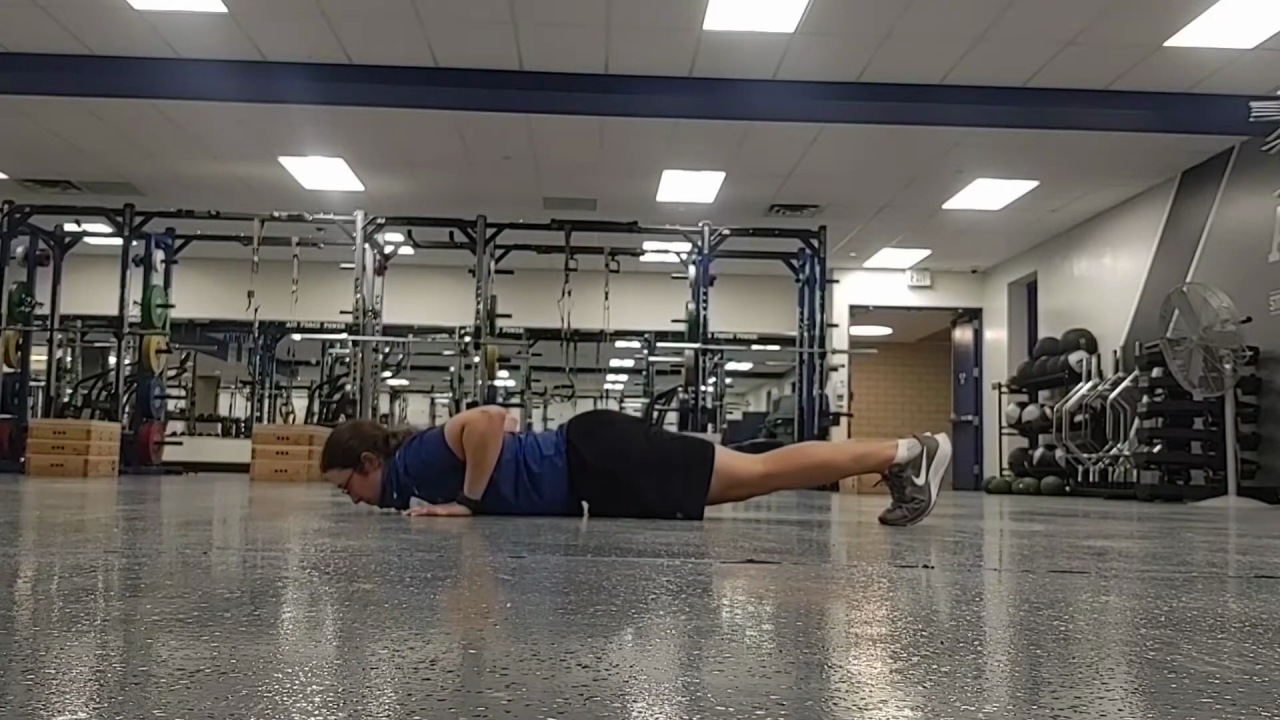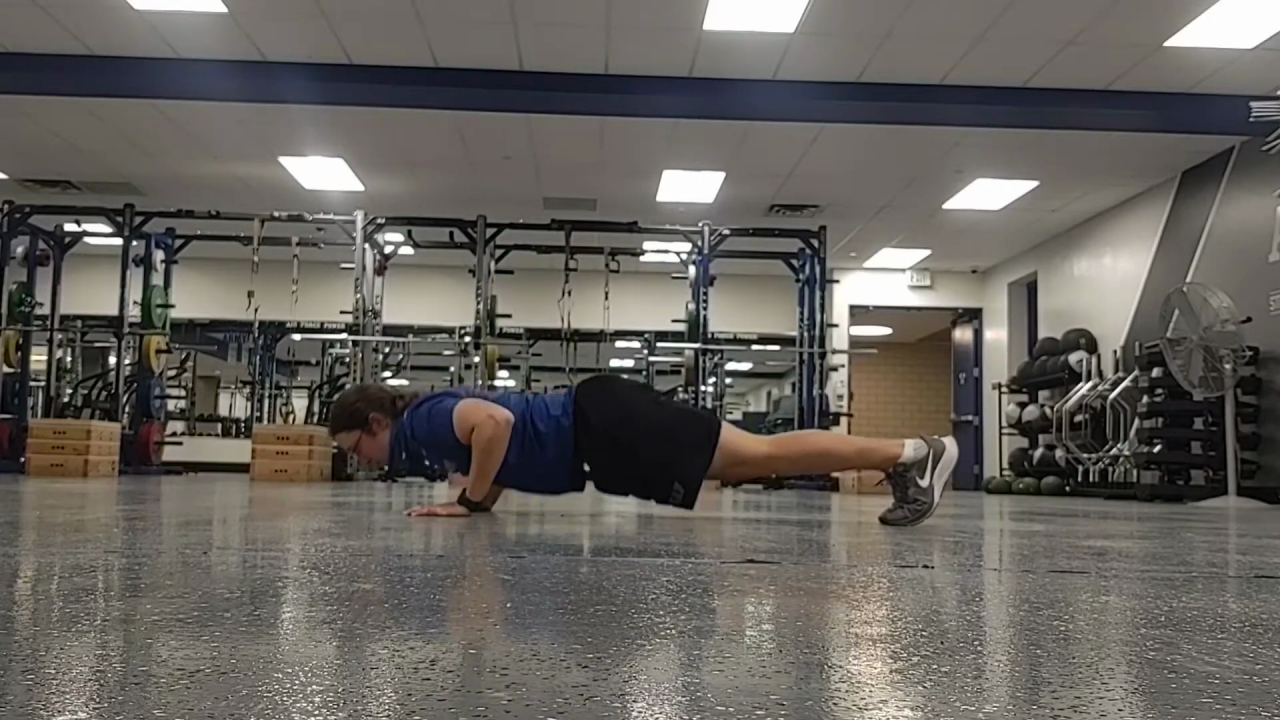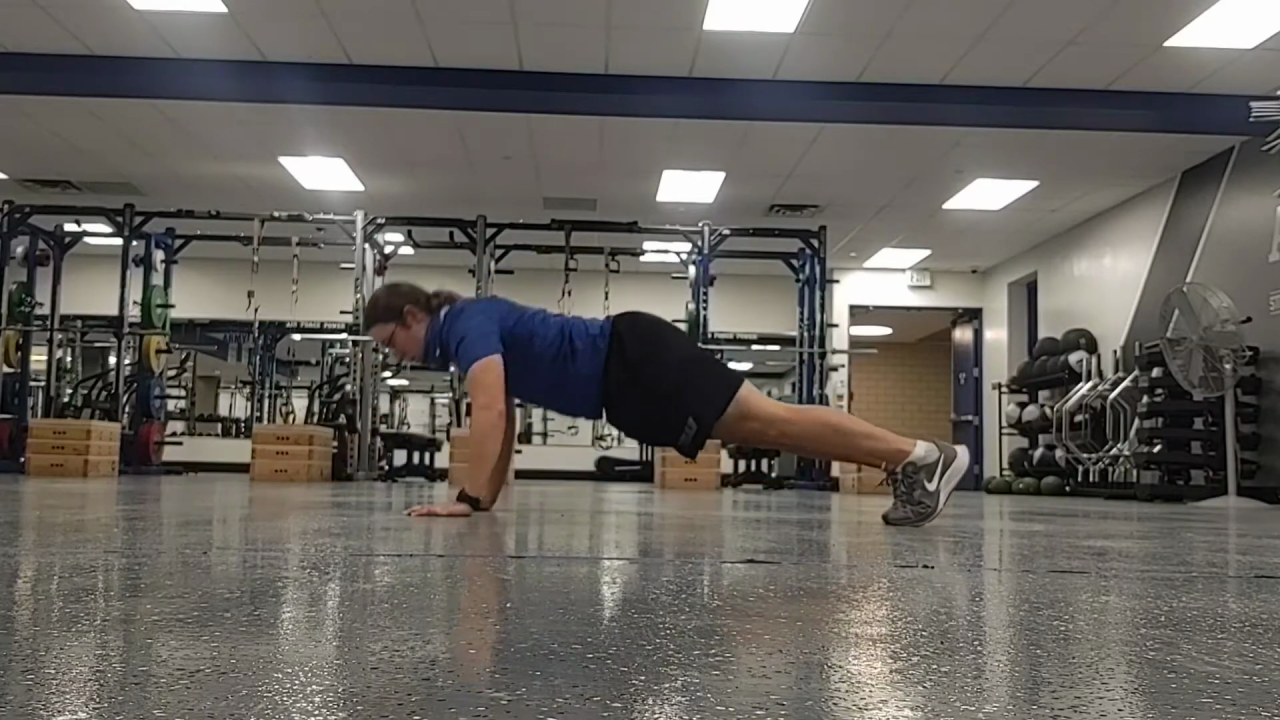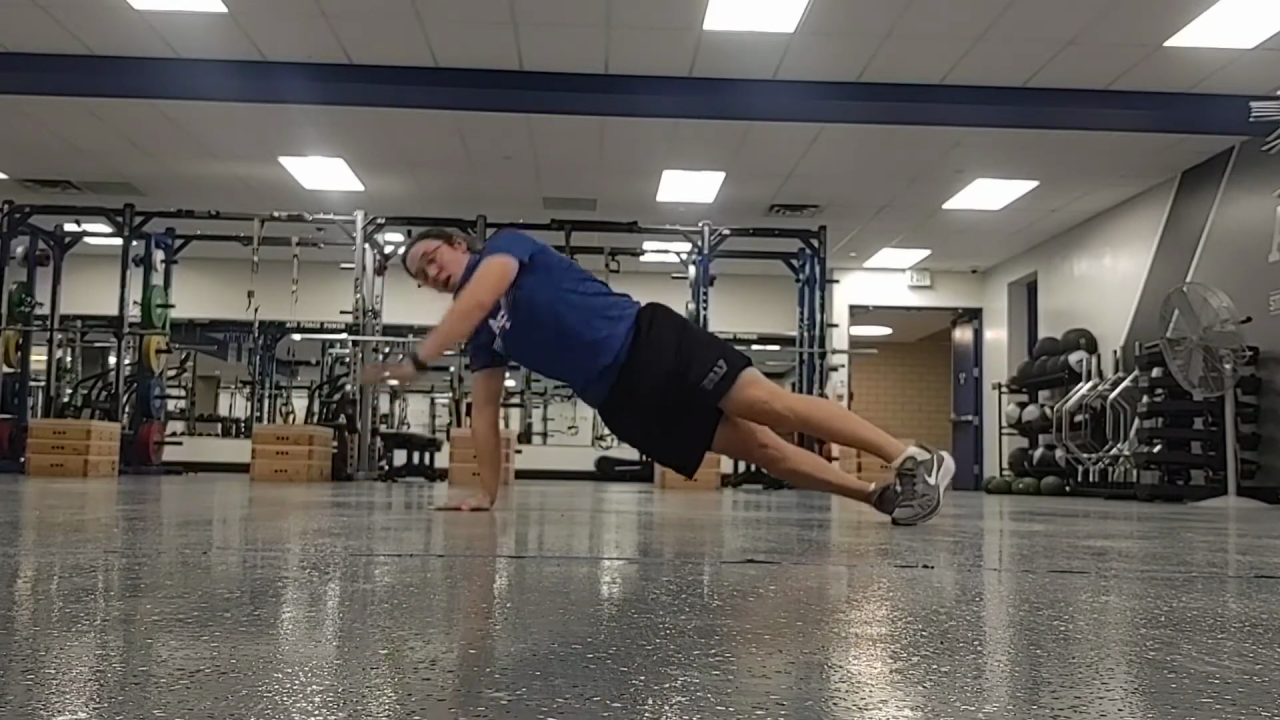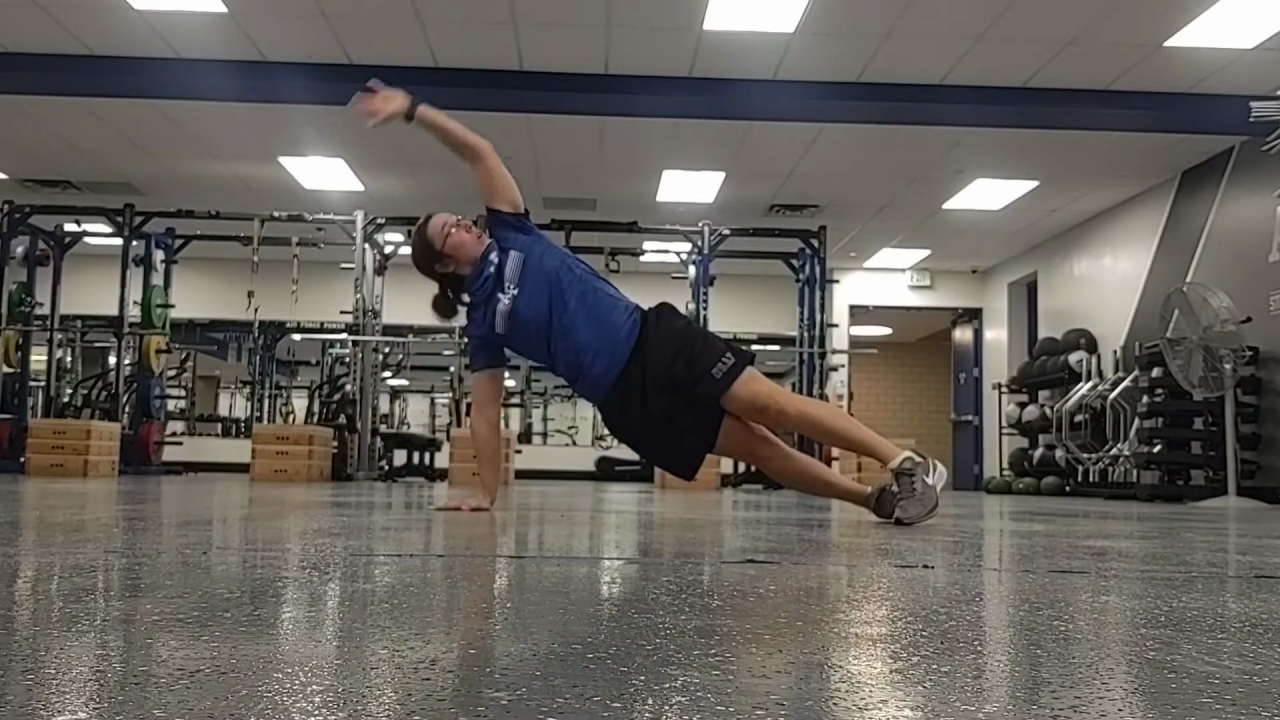
dt=0.4s
person 1, frame 1
left shoulder: (415, 463)
right shoulder: (419, 462)
left elbow: (488, 416)
left wrist: (467, 501)
right wrist: (475, 498)
left hip: (597, 461)
right hip: (590, 458)
left knee: (755, 473)
right knee: (751, 472)
left ankle: (909, 453)
right ankle: (903, 454)
person 1, frame 2
left shoulder: (426, 417)
right shoulder: (432, 418)
left elbow: (498, 423)
left wrist: (467, 502)
right wrist: (480, 499)
left hip: (605, 422)
right hip: (598, 430)
left knee: (756, 453)
right knee: (752, 457)
left ankle: (915, 453)
right ankle: (905, 458)
person 1, frame 3
left shoulder: (466, 323)
right shoulder: (460, 340)
left elbow: (490, 414)
right elbow: (503, 425)
left wrist: (471, 495)
right wrist: (490, 494)
left hip: (635, 356)
right hip: (626, 393)
left knee: (766, 419)
right knee: (760, 433)
left ankle: (924, 455)
right ankle: (897, 466)
person 1, frame 4
left shoulder: (502, 255)
right shoulder: (486, 336)
left elbow: (481, 292)
right elbow: (485, 413)
left wrist: (417, 360)
right wrist: (488, 493)
left hip: (654, 342)
right hip: (623, 401)
left knee: (770, 403)
right knee: (755, 445)
left ankle: (912, 459)
right ankle: (882, 493)
person 1, frame 5
left shoulder: (512, 235)
right shoulder: (481, 320)
left elbow: (479, 153)
right elbow: (485, 411)
left wrist: (412, 109)
right wrist: (486, 491)
left hip: (653, 339)
right hip: (624, 397)
left knee: (768, 401)
right knee: (754, 447)
left ankle: (905, 464)
right ankle: (874, 495)
